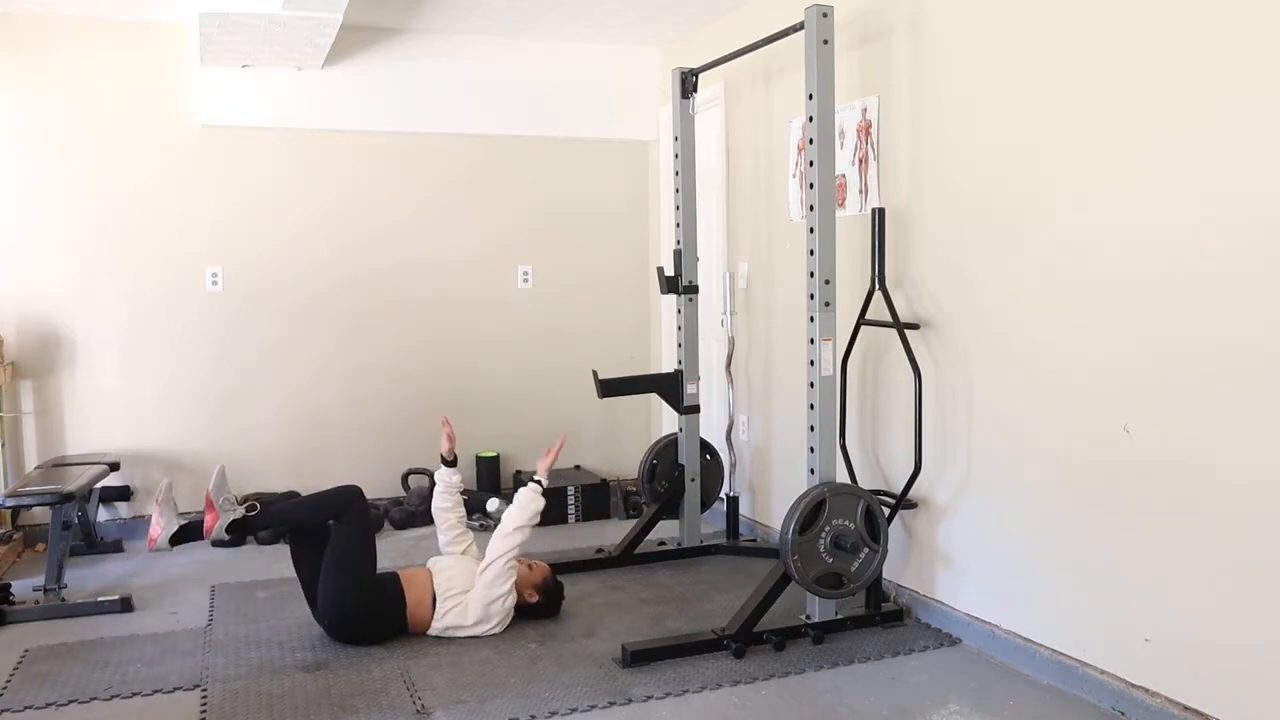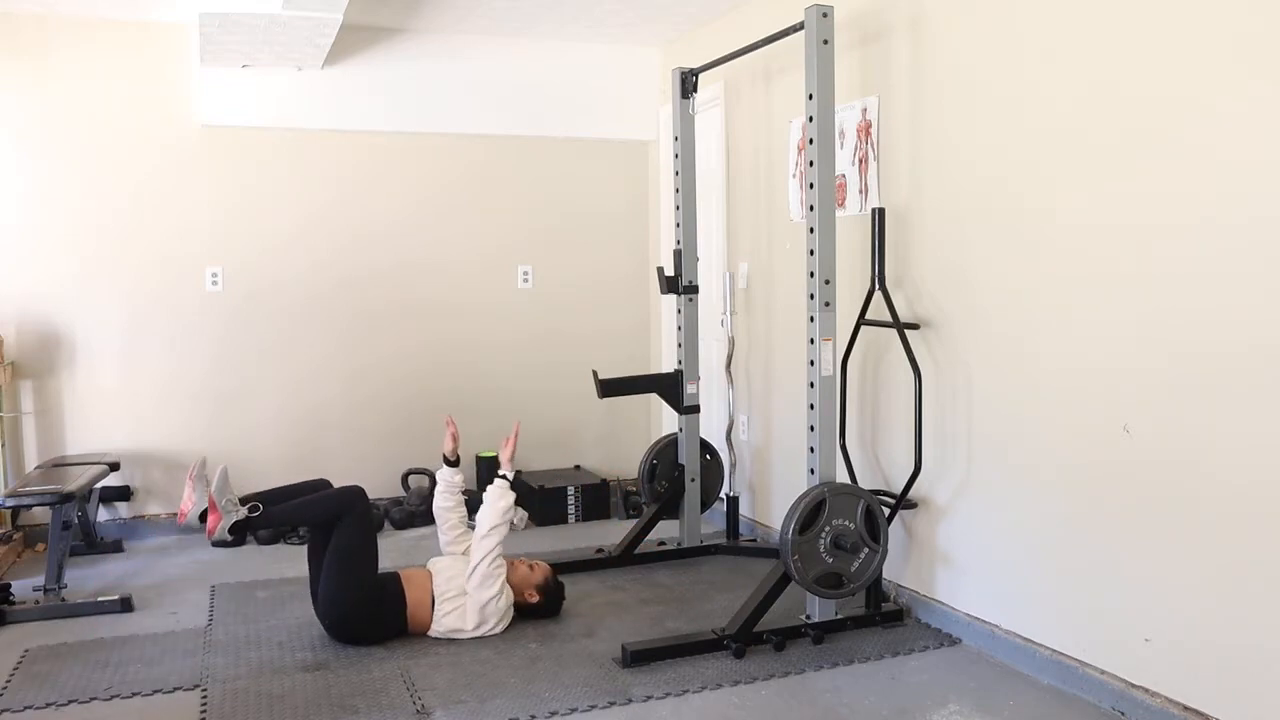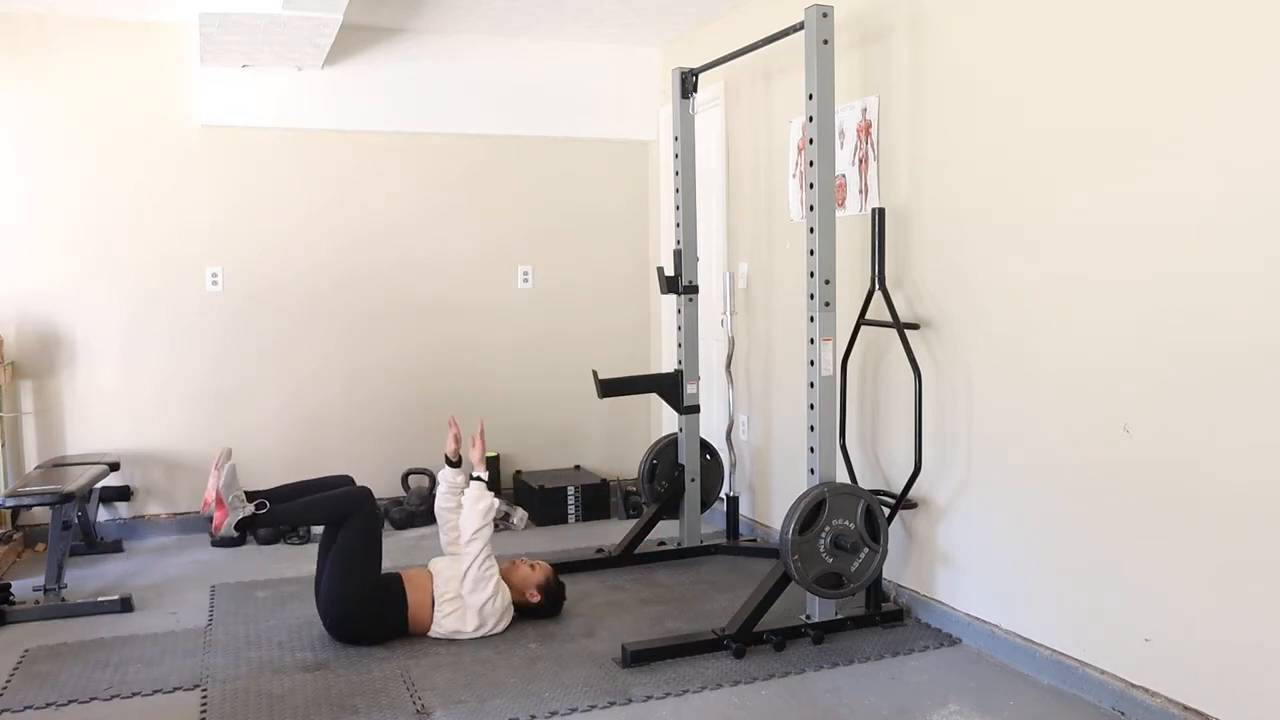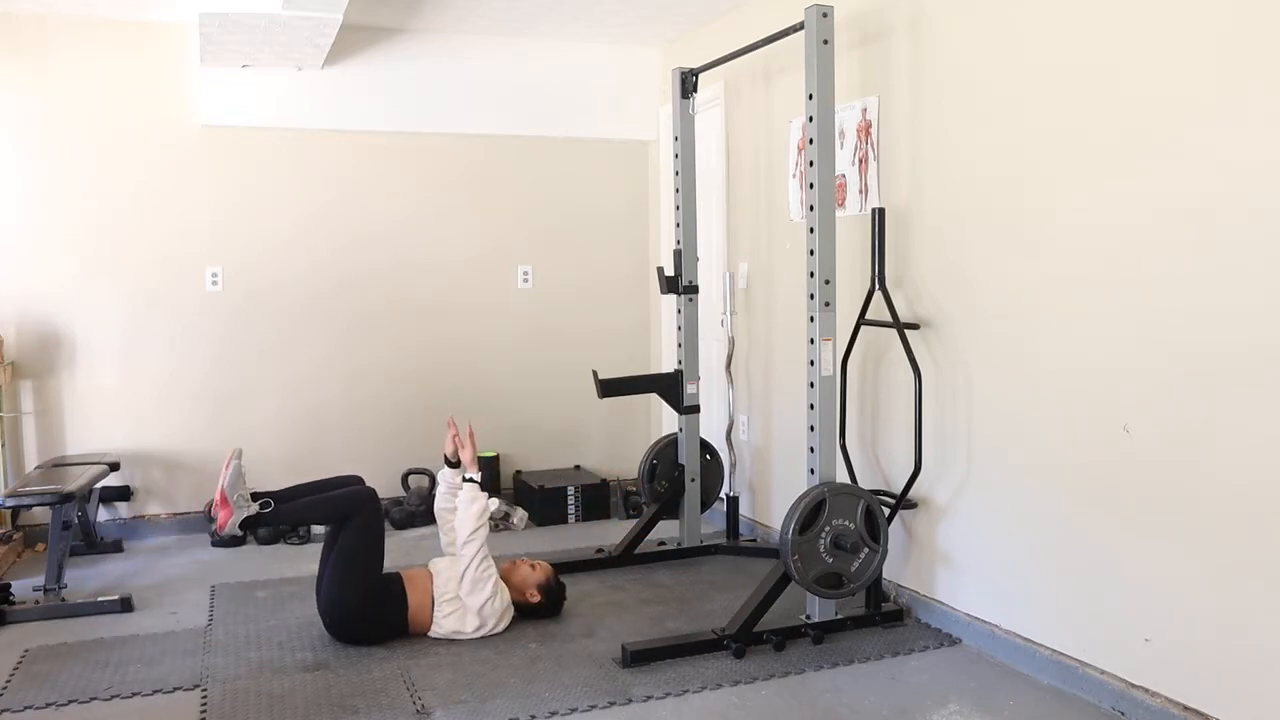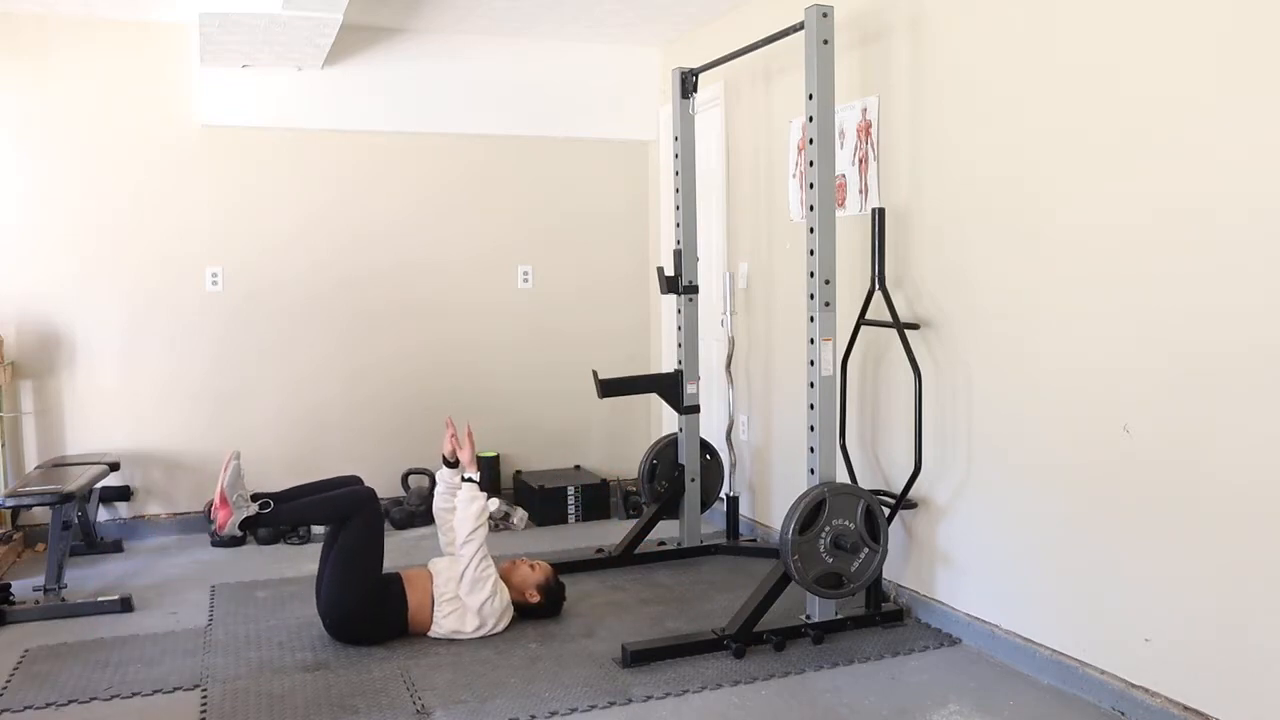
dt=0.2s
person 1, frame 1
left shoulder: (496, 606)
right shoulder: (476, 570)
left elbow: (510, 539)
right elbow: (452, 522)
left wrist: (539, 481)
right wrist: (448, 461)
left hip: (357, 614)
right hip: (349, 603)
left knee: (351, 498)
right knee: (293, 509)
left ankle: (235, 522)
person 1, frame 2
left shoulder: (496, 603)
right shoulder: (475, 570)
left elbow: (490, 537)
right elbow: (454, 526)
left wrist: (505, 472)
right wrist: (451, 461)
left hip: (354, 614)
right hip: (347, 603)
left knee: (353, 498)
right knee: (324, 489)
left ankle: (236, 522)
right ankle: (230, 513)
person 1, frame 3
left shoulder: (494, 605)
right shoulder: (482, 578)
left elbow: (476, 540)
right elbow: (456, 532)
left wrist: (479, 472)
right wrist: (453, 463)
left hip: (355, 614)
right hip: (351, 602)
left knee: (360, 500)
right knee: (344, 486)
left ankle: (243, 519)
right ankle: (244, 504)
person 1, frame 4
left shoulder: (494, 605)
right shoulder: (481, 579)
left elbow: (472, 542)
right elbow: (454, 531)
left wrist: (472, 474)
right wrist: (452, 464)
left hip: (355, 614)
right hip: (348, 601)
left knee: (364, 499)
right knee: (353, 485)
left ankle: (247, 517)
right ankle: (250, 503)
person 1, frame 5
left shoulder: (493, 606)
right shoulder: (482, 580)
left elbow: (471, 542)
right elbow: (452, 529)
left wrist: (470, 473)
right wrist: (450, 463)
left hip: (355, 614)
right hip: (348, 601)
left knee: (363, 498)
right knee: (353, 485)
left ankle: (247, 518)
right ankle: (250, 505)
